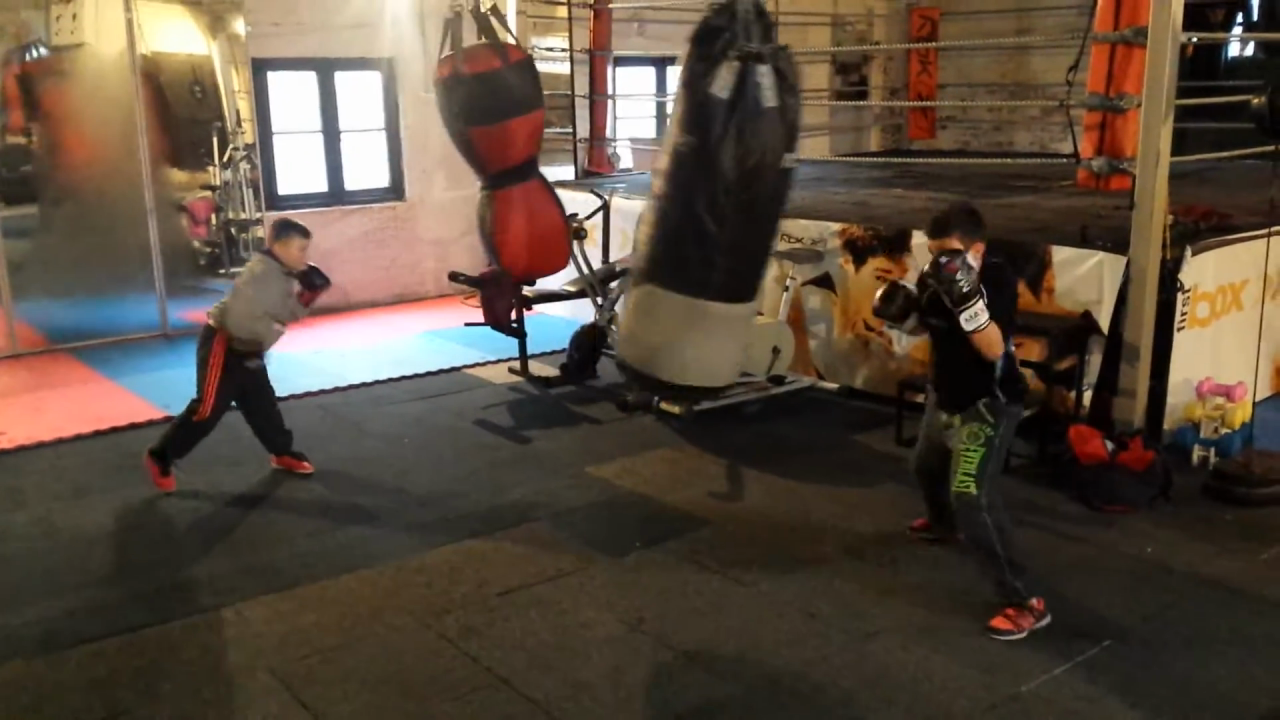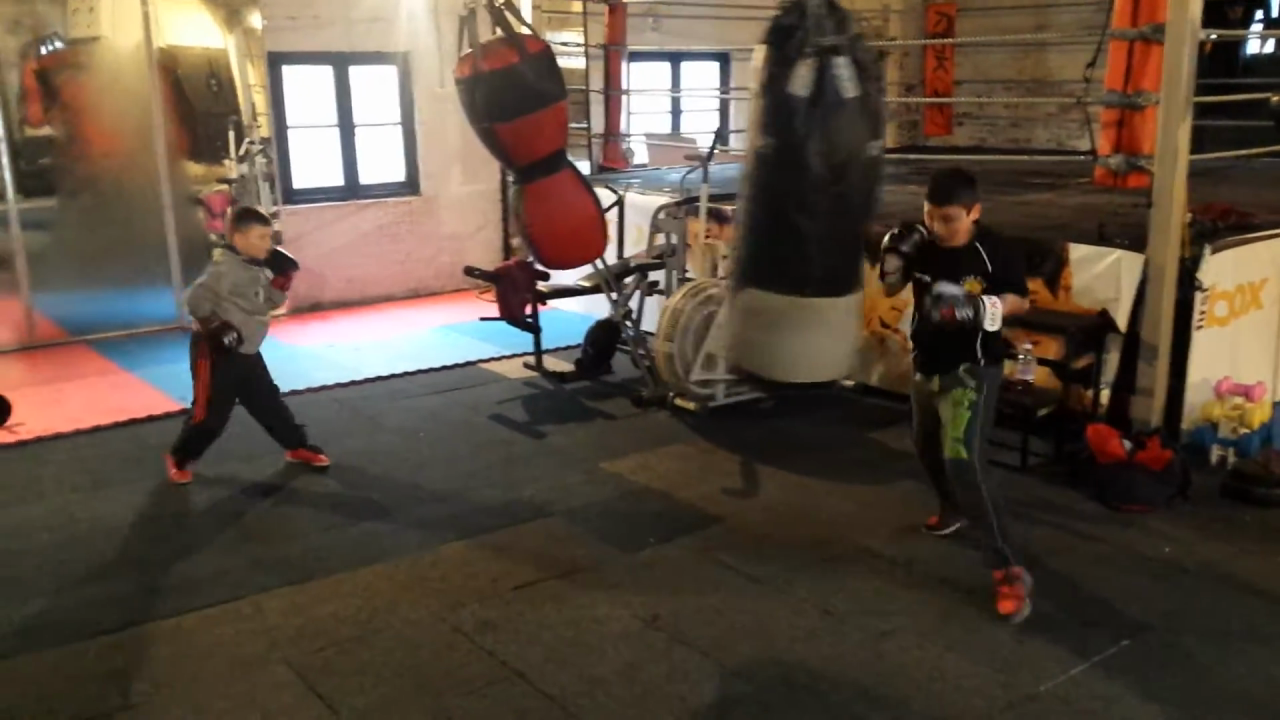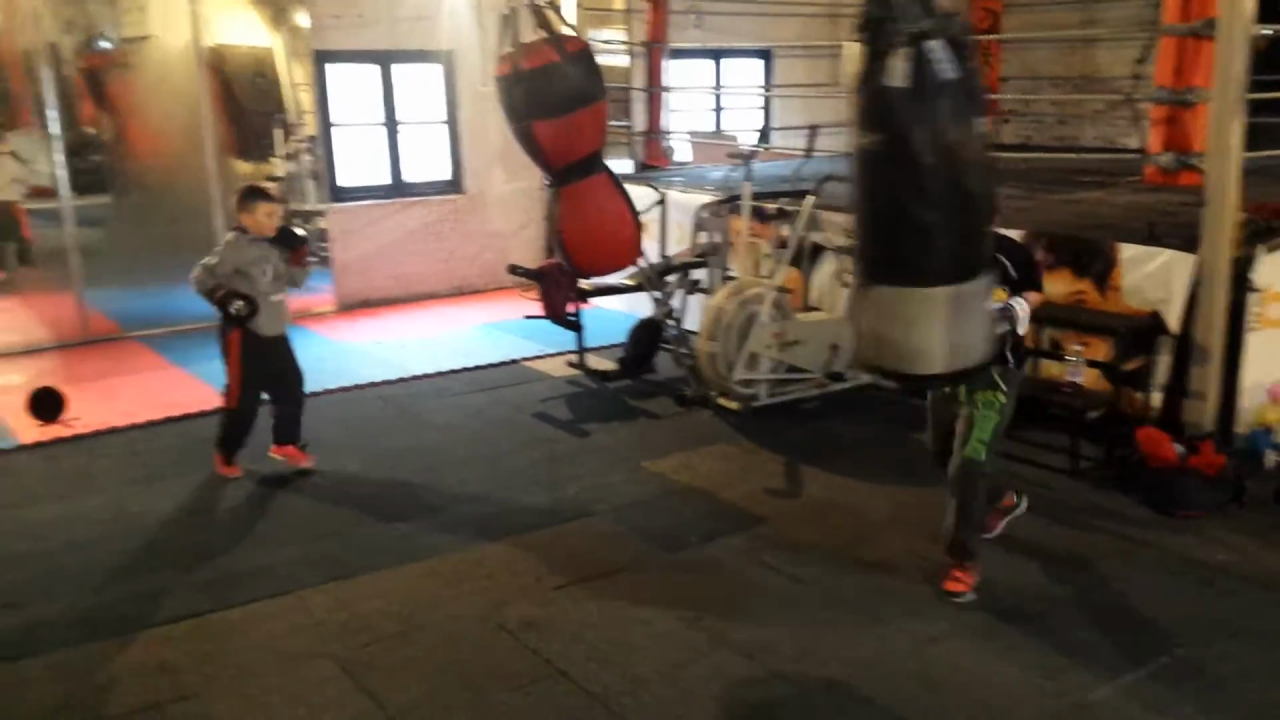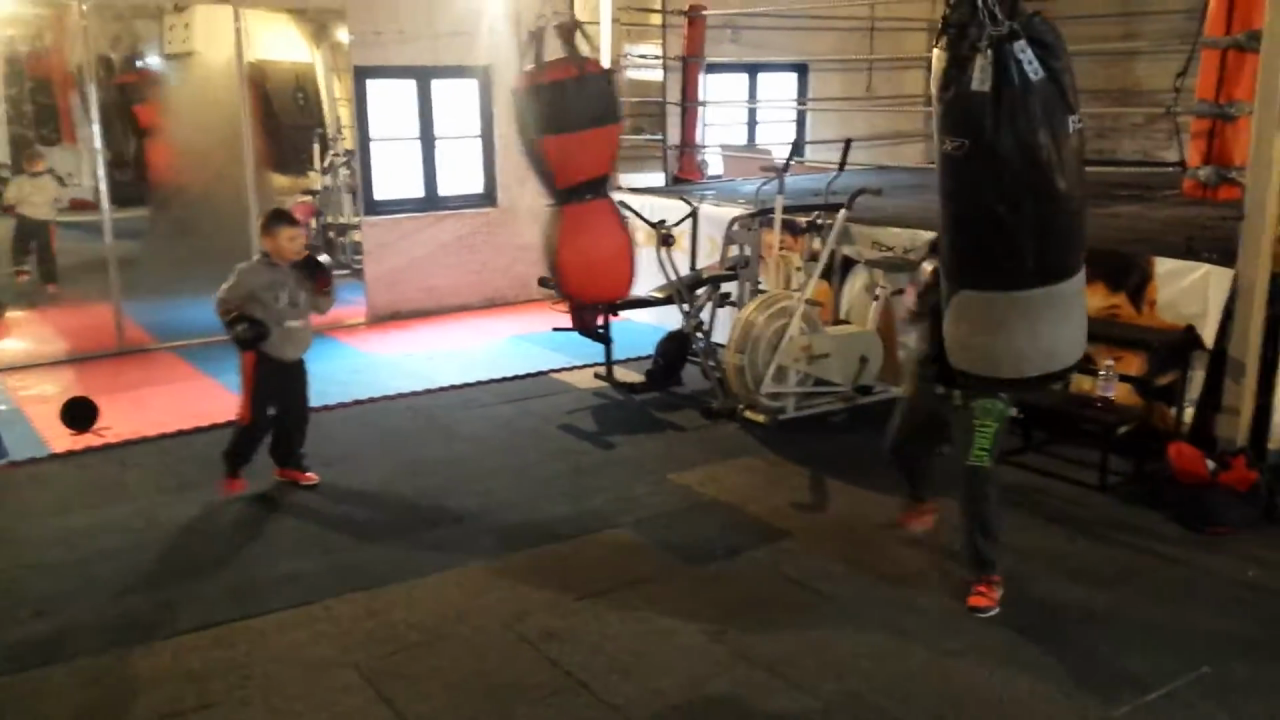
dt=0.2s
person 1, frame 1
left shoulder: (997, 281)
right shoulder: (936, 276)
left elbow: (993, 348)
right elbow: (919, 322)
left wrist: (967, 297)
right wrist: (900, 305)
left hip: (987, 406)
right hip: (945, 400)
left knee: (970, 498)
right knee: (927, 468)
left ankle: (1024, 601)
right ankle: (943, 523)
person 1, frame 2
left shoulder: (993, 249)
right shoulder: (921, 241)
left elbow: (1020, 301)
right elbow: (891, 289)
left wrist: (975, 307)
right wrist: (893, 257)
left hip: (969, 370)
right hip: (925, 364)
left knee: (962, 461)
right knee: (928, 448)
left ankle: (1009, 571)
right ankle: (957, 509)
person 1, frame 3
left shoulder: (1009, 254)
left elbow: (1034, 294)
left wrist: (1015, 312)
left hip: (993, 374)
left knee: (969, 463)
right knee: (946, 454)
left ankle: (964, 558)
right ankle: (1003, 501)
person 1, frame 4
right shoulder: (939, 264)
right elbow: (914, 314)
right wrist: (924, 295)
left hip: (982, 386)
right hip: (933, 376)
left knee: (977, 470)
right knee: (901, 447)
left ankle: (986, 573)
right ankle: (921, 498)
person 2, frame 1
left shoulder: (284, 276)
right shoulder: (263, 272)
left elbow: (290, 315)
right elbow: (241, 311)
left wrist: (309, 293)
right wrist: (246, 347)
left hip: (250, 349)
right hip: (224, 343)
left knee: (264, 405)
right knee: (208, 409)
left ankle: (282, 453)
right ankle: (160, 457)
person 2, frame 2
left shoulder: (257, 267)
right shoulder: (225, 267)
left elbow: (273, 303)
right elbow: (195, 299)
left wrist: (282, 279)
right wrist: (215, 327)
left hip: (247, 349)
right hip: (216, 349)
left knee: (268, 400)
right knee: (211, 412)
left ankle: (297, 446)
right ankle: (180, 458)
person 2, frame 3
left shoulder: (276, 246)
right shoulder: (235, 248)
left elbow: (296, 279)
right elbow: (202, 277)
left wrist: (298, 256)
right wrist: (224, 298)
left hip: (274, 334)
right hip: (243, 334)
left knee: (290, 386)
right knee: (243, 398)
left ankle: (286, 444)
right ankle: (227, 453)
person 2, frame 4
left shoulder: (303, 271)
right shoulder: (251, 273)
left elbow: (322, 307)
right elbow: (224, 301)
left wrist: (323, 284)
right wrist: (235, 322)
left hip: (293, 359)
right hip: (262, 358)
left knee: (296, 415)
right knee: (254, 418)
left ankle: (289, 465)
right ankle: (233, 468)
